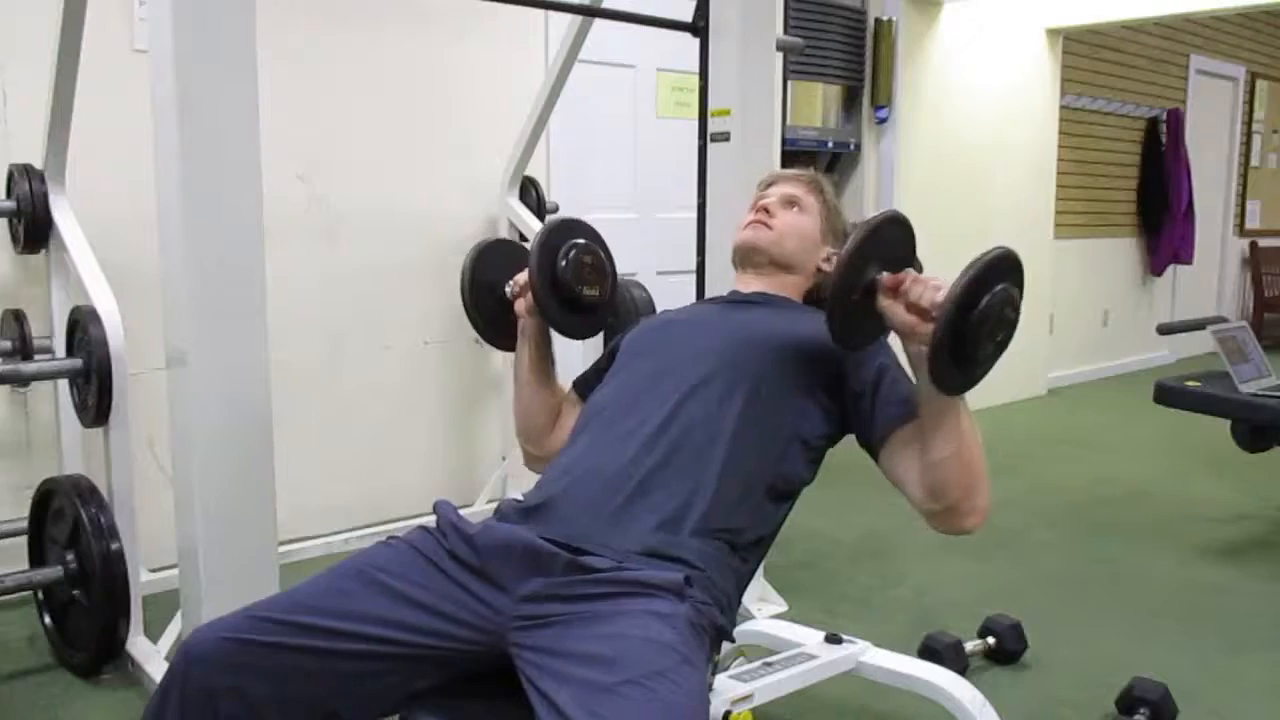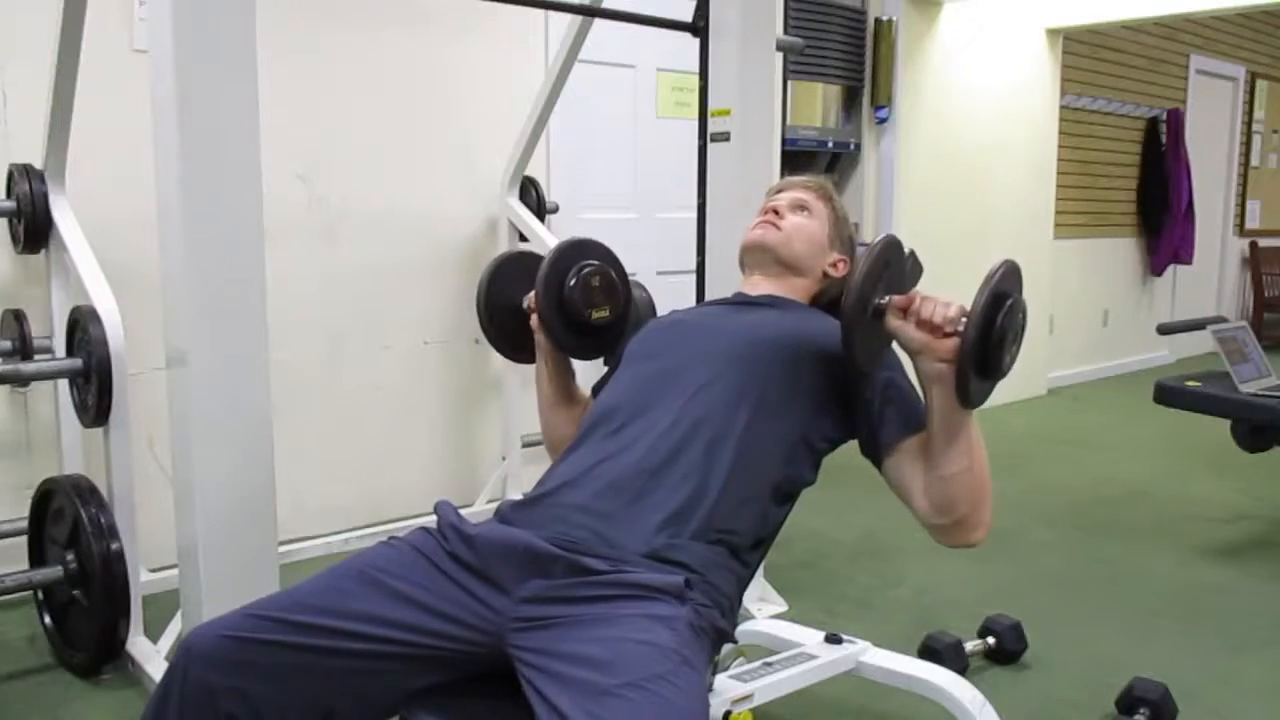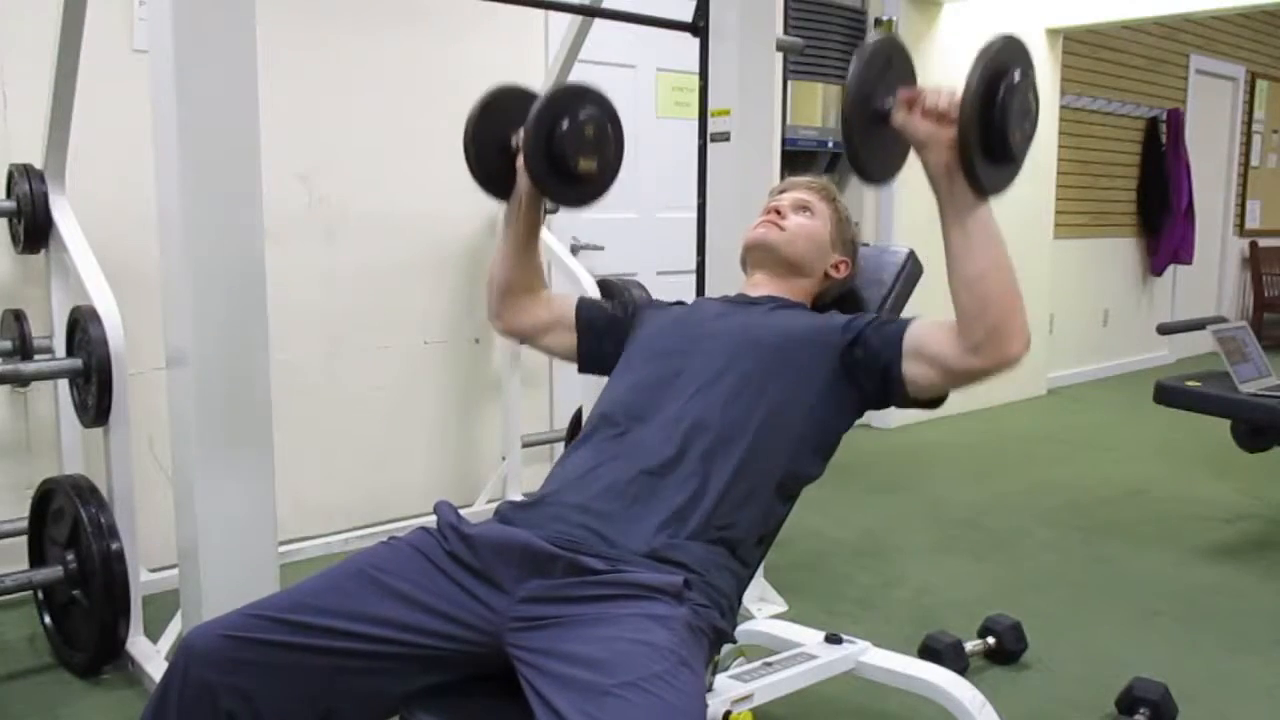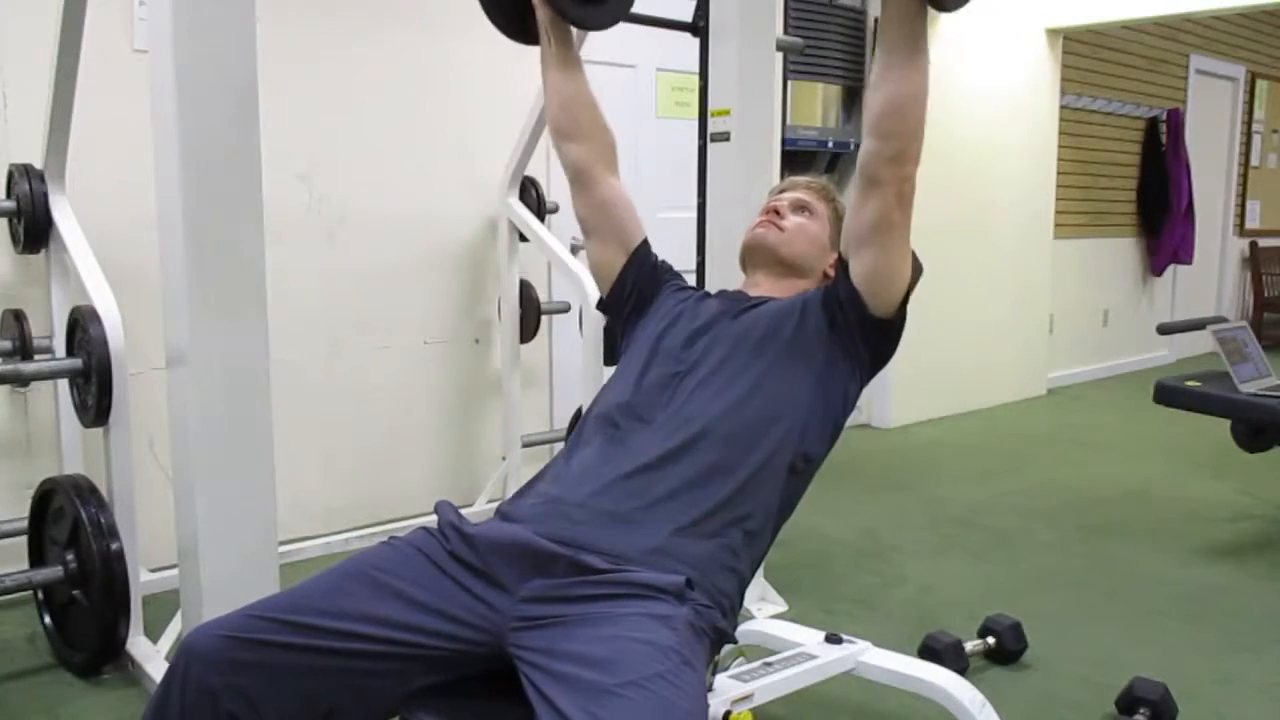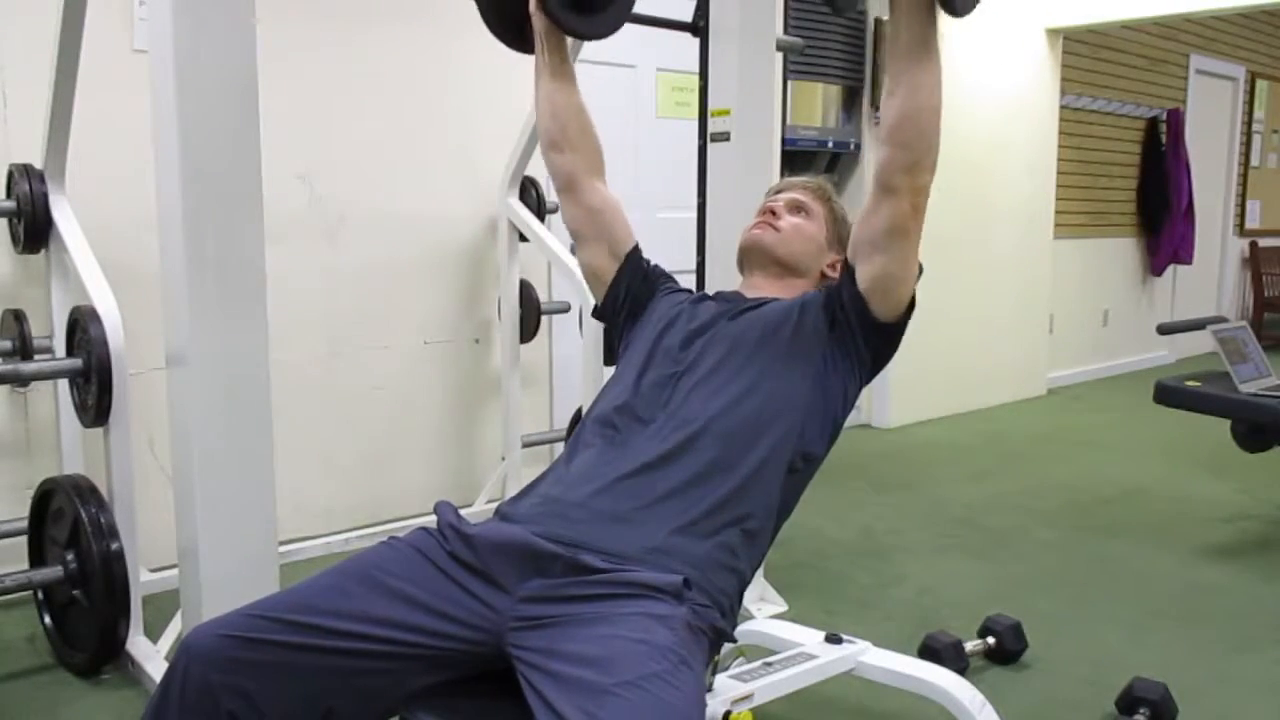
dt=0.5s
person 1, frame 1
left shoulder: (840, 344)
right shoulder: (655, 325)
left elbow: (955, 507)
left wrist: (934, 358)
right wrist: (533, 329)
left hip: (647, 593)
right hip: (498, 550)
person 1, frame 2
left shoulder: (842, 349)
right shoulder: (664, 327)
left elbow: (959, 520)
left wrist: (945, 377)
right wrist: (552, 347)
left hip: (648, 595)
right hip: (495, 551)
person 1, frame 3
left shoulder: (837, 344)
right shoulder: (660, 320)
left elbow: (991, 345)
right elbow: (515, 312)
left wrist: (947, 171)
right wrist: (530, 189)
left hip: (643, 596)
right hip: (498, 552)
person 1, frame 4
left shoulder: (834, 334)
right shoulder: (661, 304)
left elbow: (888, 174)
right elbow: (588, 164)
left hip: (642, 596)
right hip: (496, 549)
person 1, frame 5
left shoulder: (832, 334)
right shoulder: (659, 308)
left elbow: (901, 187)
right elbow: (577, 176)
left hip: (644, 597)
right hip: (497, 549)
